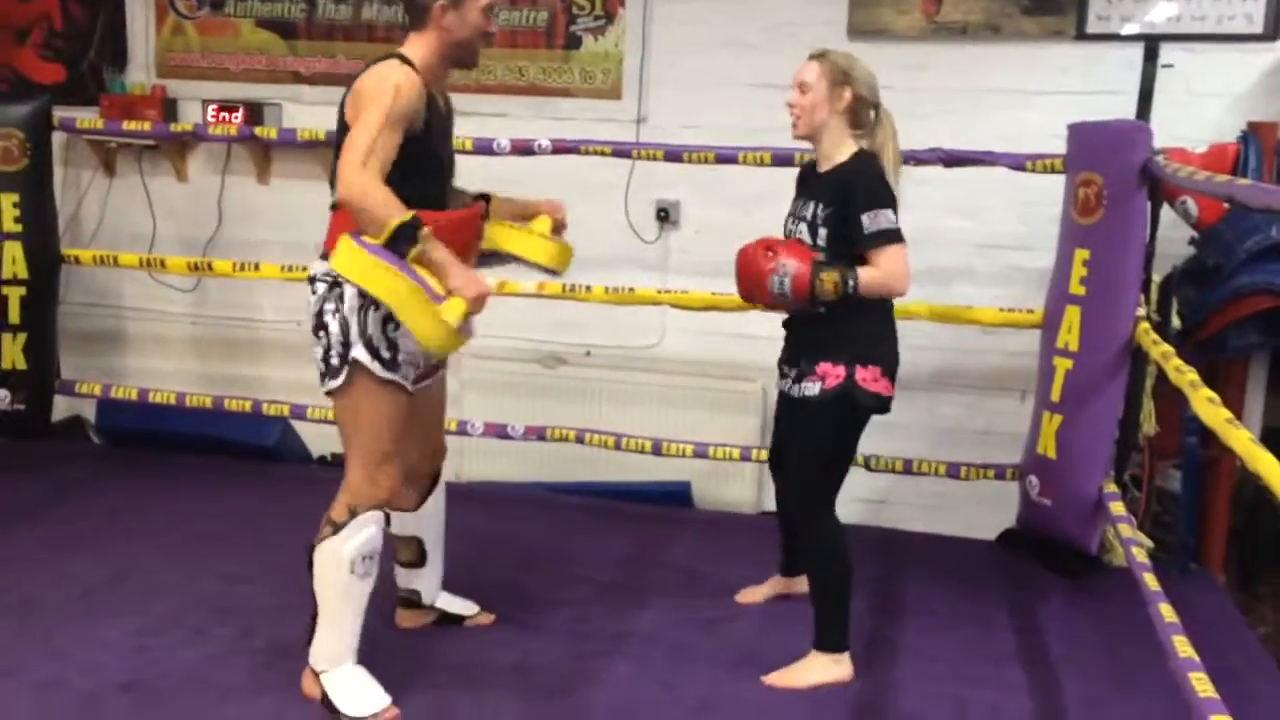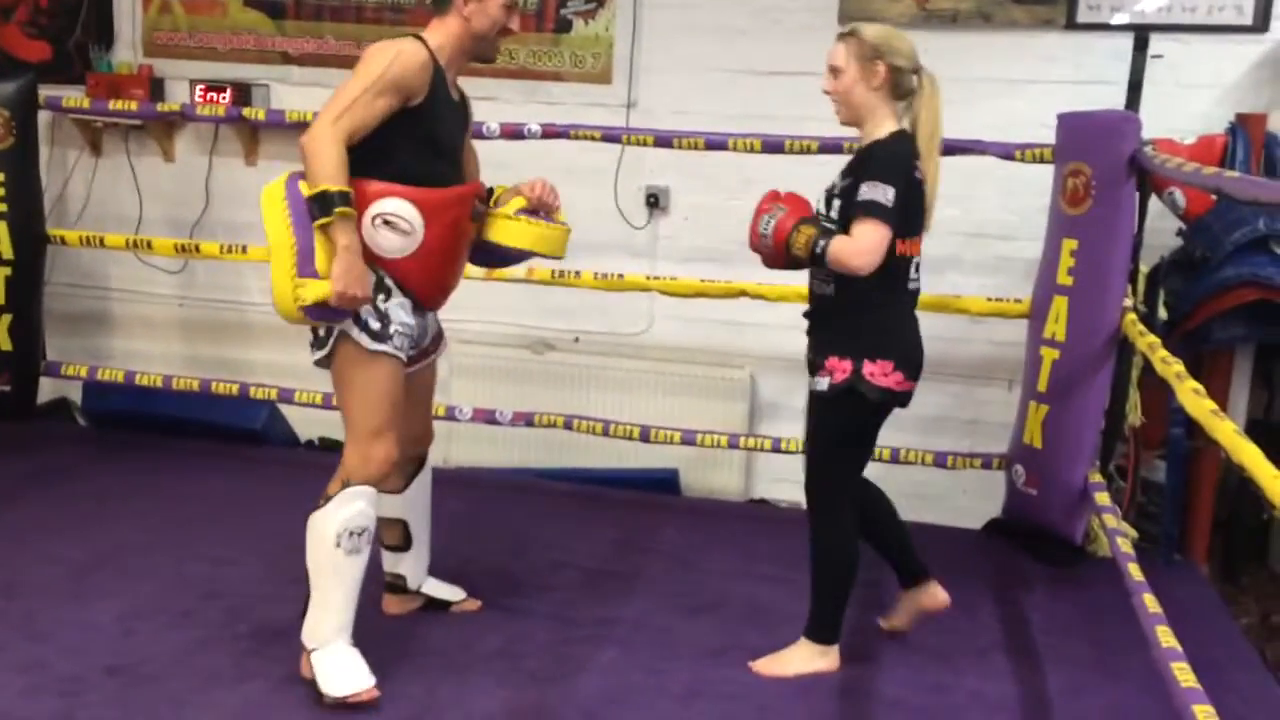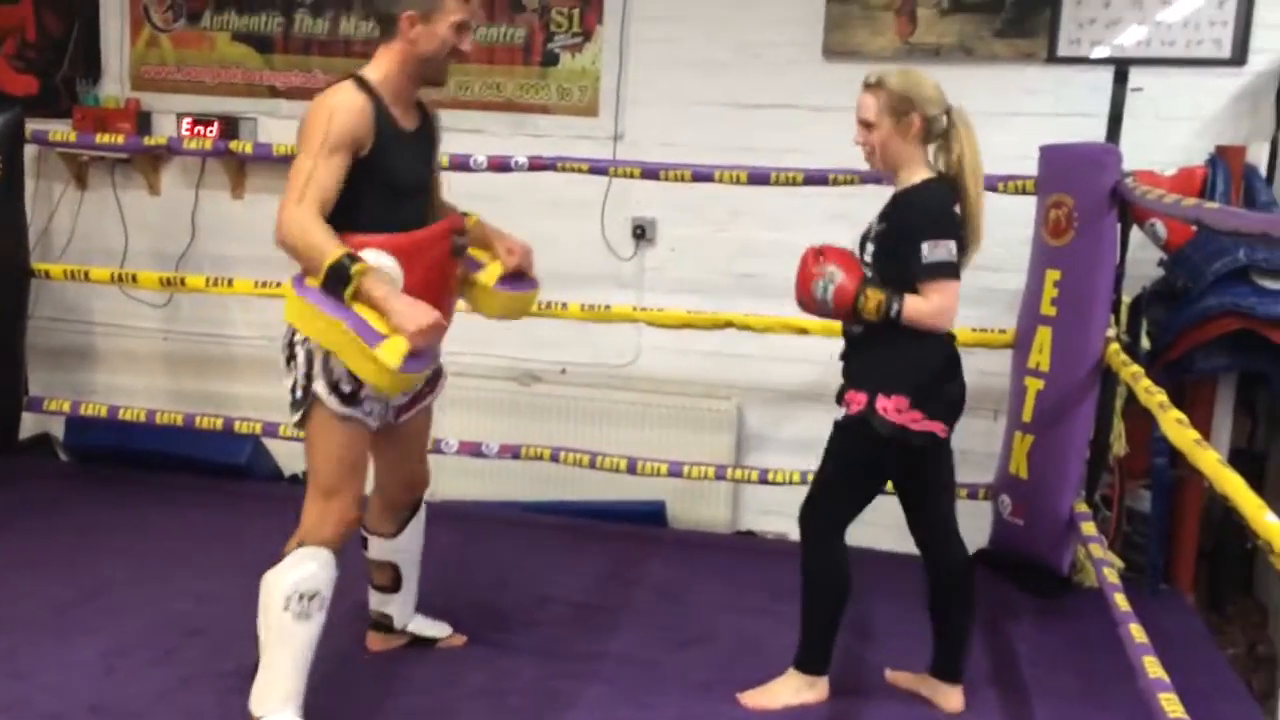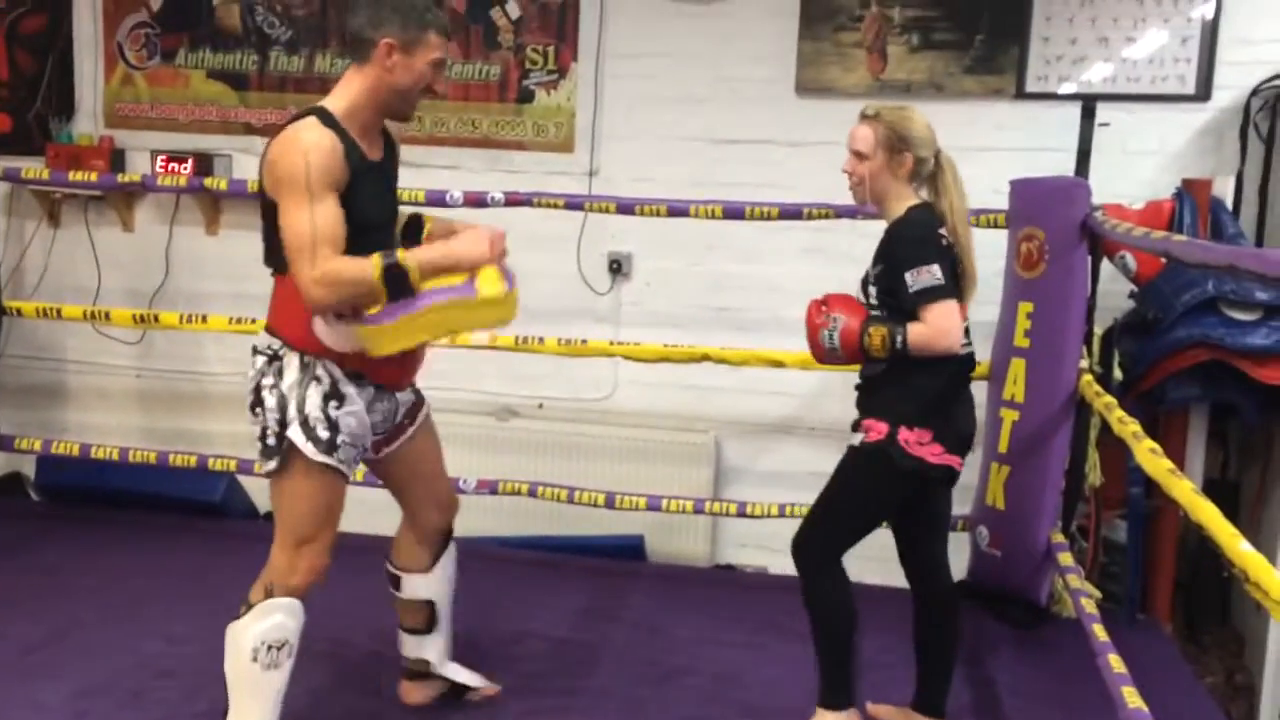
dt=0.3s
person 1, frame 1
left shoulder: (431, 95)
right shoulder: (394, 82)
right elbow: (357, 188)
left wrist: (522, 209)
right wrist: (448, 267)
right hip: (363, 300)
left knee: (422, 458)
right knee: (373, 478)
left ankle: (419, 596)
person 1, frame 2
left shoulder: (454, 96)
right shoulder: (402, 60)
left elbow: (463, 196)
right elbow: (321, 138)
left wrist: (522, 193)
right wrist: (347, 246)
left hip: (412, 288)
right hip: (364, 286)
left knee: (412, 441)
right knee: (371, 455)
left ankle: (407, 581)
right ankle: (324, 643)
person 1, frame 3
left shoulder: (422, 119)
right shoulder: (346, 109)
right elbow: (296, 224)
left wrist: (492, 239)
right wrist: (385, 300)
left hip: (399, 335)
left knee: (406, 483)
right knee: (331, 515)
left ankle: (391, 617)
person 1, frame 4
left shoulder: (379, 139)
right shoulder: (308, 145)
right elbow: (321, 281)
left wrist: (435, 234)
right wrist: (440, 259)
left hip: (377, 377)
right hip: (313, 378)
left knee: (435, 509)
right knee: (299, 565)
person 2, frame 1
left shoulder: (862, 179)
right shoulder: (811, 174)
left elbow: (894, 277)
left wrist: (813, 282)
right wrist: (764, 268)
left hip: (849, 365)
right hip: (808, 355)
left knee: (811, 494)
right knee: (786, 470)
left ankle: (832, 654)
right ankle: (794, 573)
person 2, frame 2
left shoulder: (888, 158)
right shoulder: (882, 154)
left elbow: (860, 255)
left wrist: (793, 235)
right wrist: (804, 238)
left hip: (868, 353)
right hip: (864, 347)
left knee: (827, 489)
right knee: (839, 475)
left ankle: (821, 644)
right ankle: (919, 583)
person 2, frame 3
left shoulder: (927, 205)
right shoulder: (919, 199)
left elbow: (939, 311)
left wrist: (855, 297)
right wrist: (849, 290)
left hip: (894, 393)
right hip: (921, 391)
left knee: (822, 521)
right knee: (936, 529)
person 2, frame 4
left shoulder: (913, 234)
right shoulder: (917, 230)
left elbow: (945, 333)
left wrist: (863, 338)
right wrist: (863, 336)
left hip: (909, 427)
right hip: (931, 423)
left knee: (815, 549)
right knee: (926, 565)
